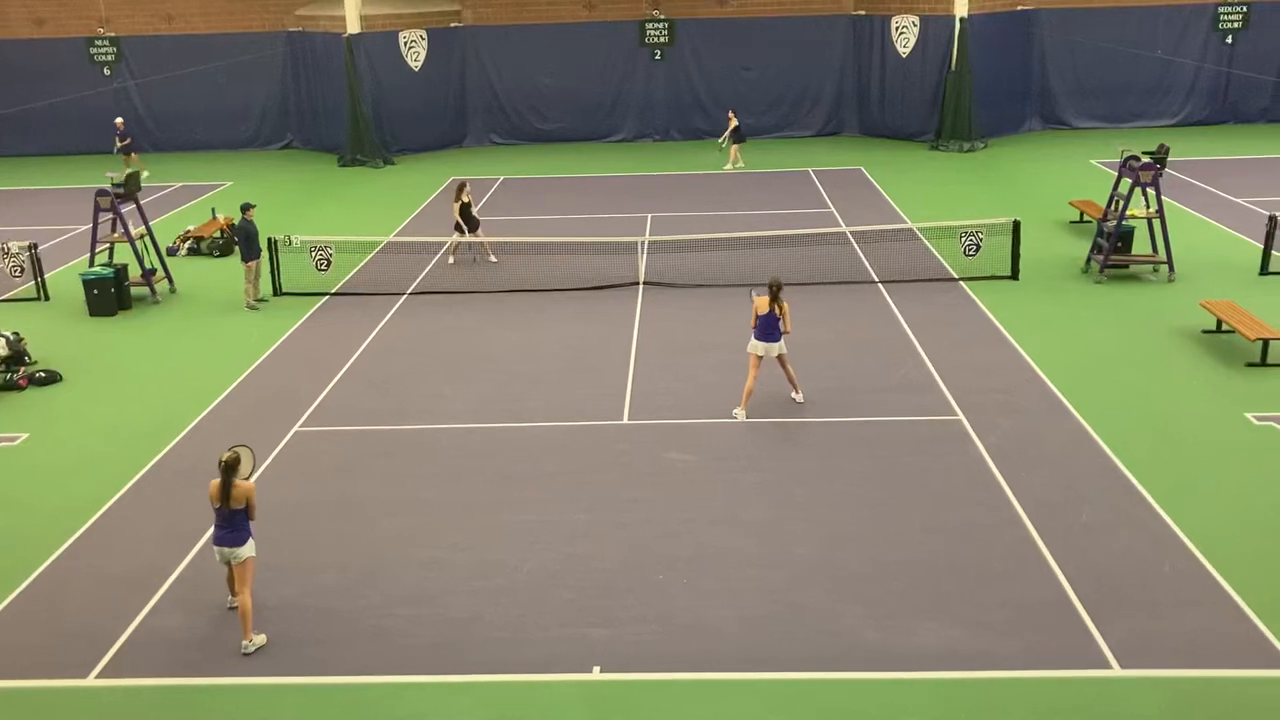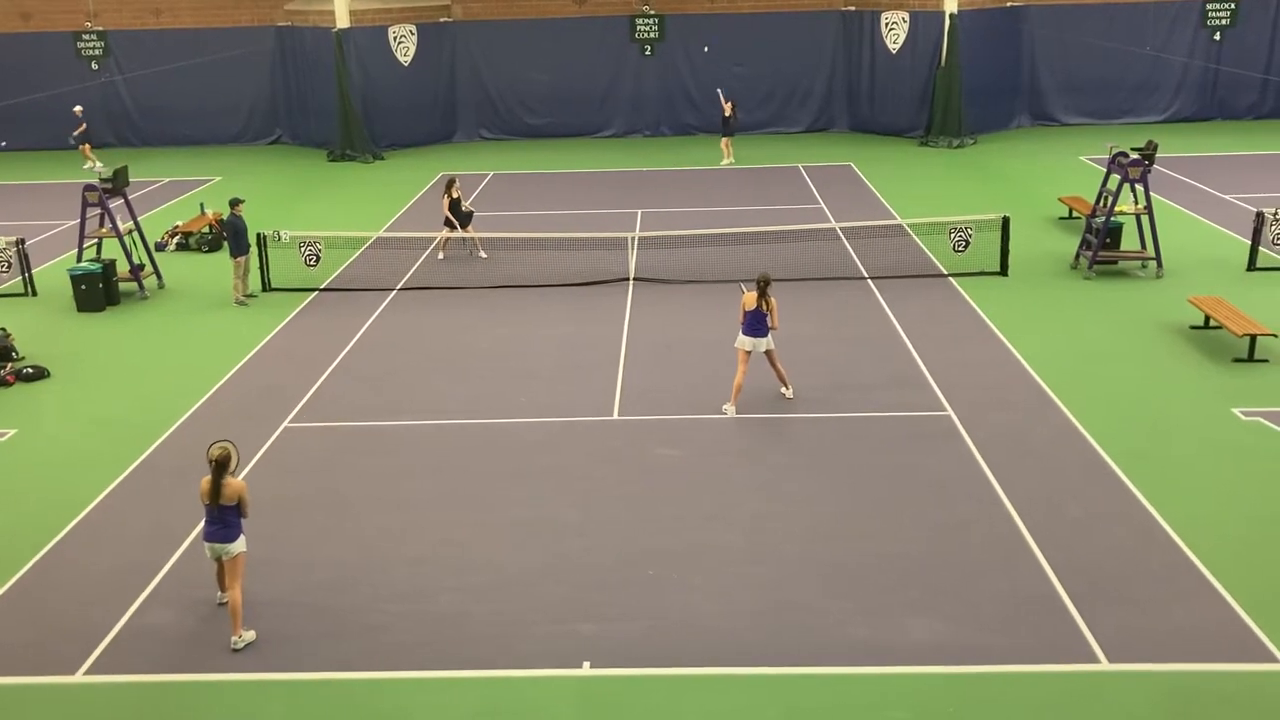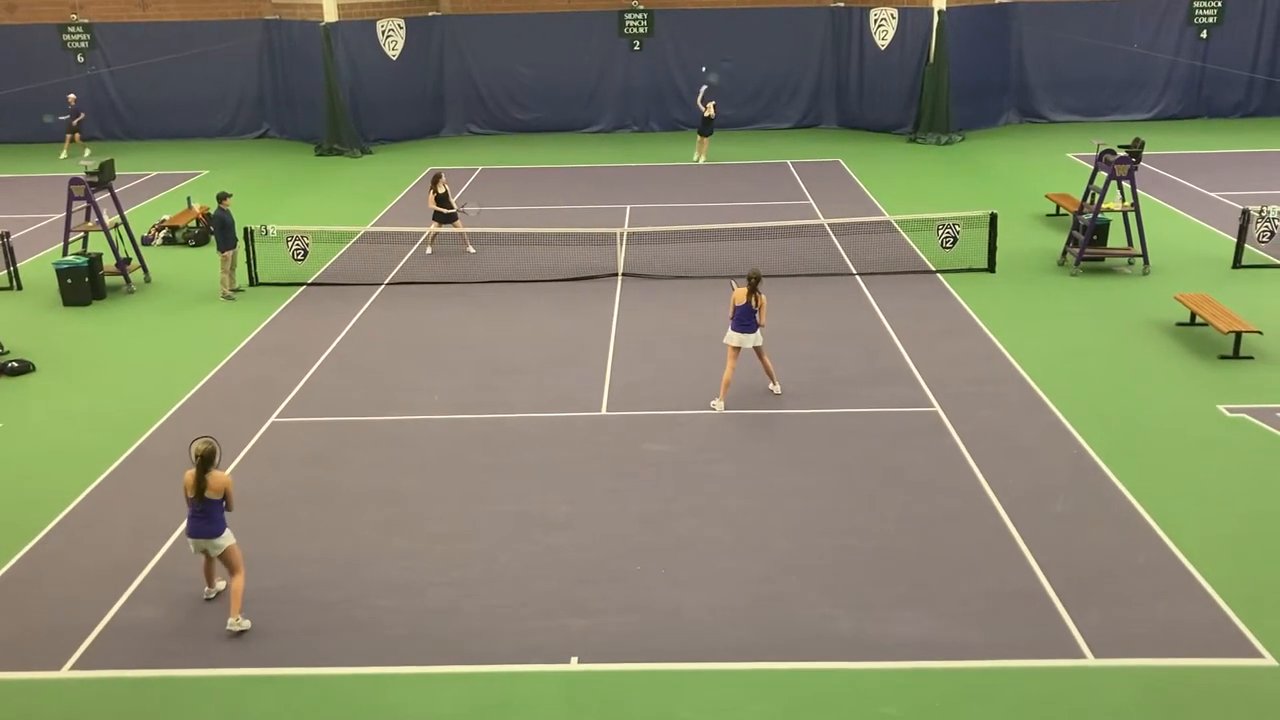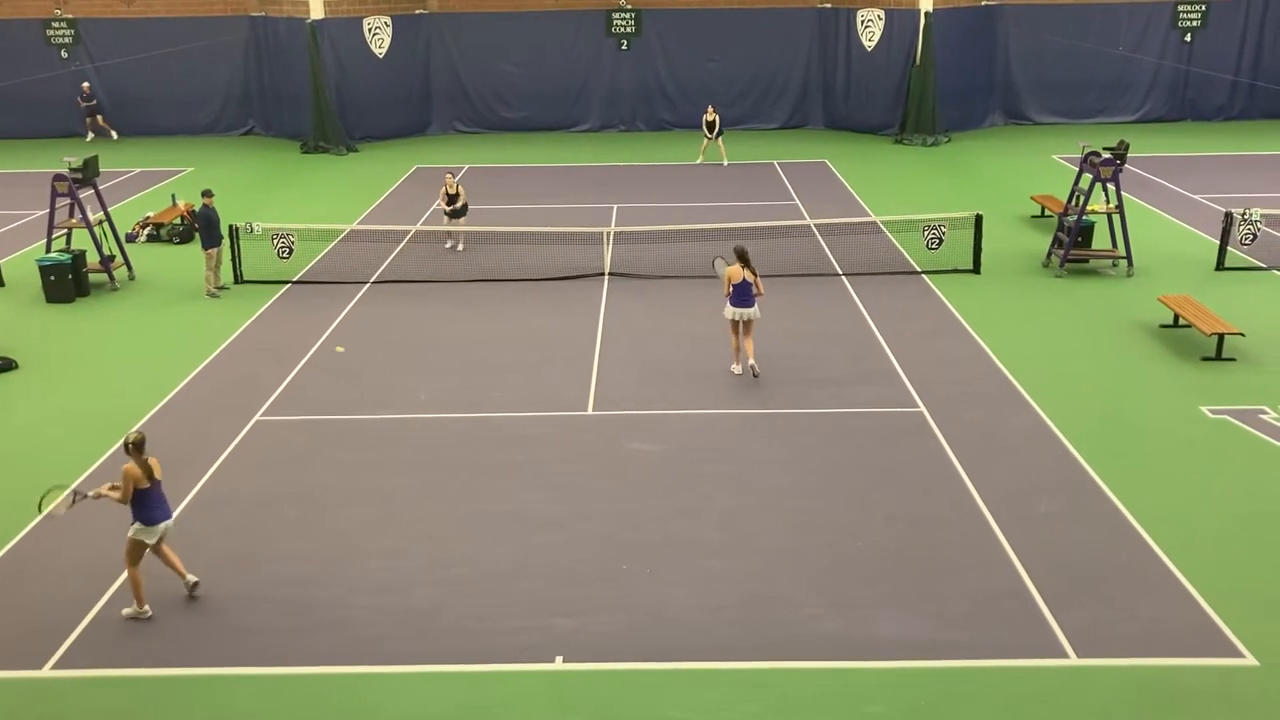
dt=1s
person 1, frame 1
left shoulder: (213, 486)
right shoulder: (247, 487)
right elbow: (252, 516)
left hip: (219, 543)
right hip: (240, 543)
left knee: (231, 569)
right knee: (244, 591)
left ankle: (233, 598)
right ankle: (248, 640)
person 1, frame 2
left shoulder: (204, 483)
right shoulder: (238, 486)
right elbow: (244, 514)
left hip: (210, 539)
right hip: (231, 539)
left knee: (221, 565)
right knee: (235, 586)
left ankle: (222, 594)
right ankle: (237, 636)
person 1, frame 3
left shoulder: (188, 477)
right shoulder: (224, 479)
right elbow: (230, 508)
left hip: (193, 534)
right hip: (217, 533)
left knee: (209, 556)
right knee: (238, 572)
left ankle: (211, 588)
right ankle: (234, 619)
person 1, frame 4
left shoulder: (129, 469)
right shoulder: (154, 463)
left elbow: (124, 499)
left wrist: (104, 492)
right wrist: (114, 486)
left hip: (147, 524)
right hip: (166, 517)
left knee: (132, 564)
right knee: (158, 546)
left ankle: (141, 608)
right ankle: (187, 578)
